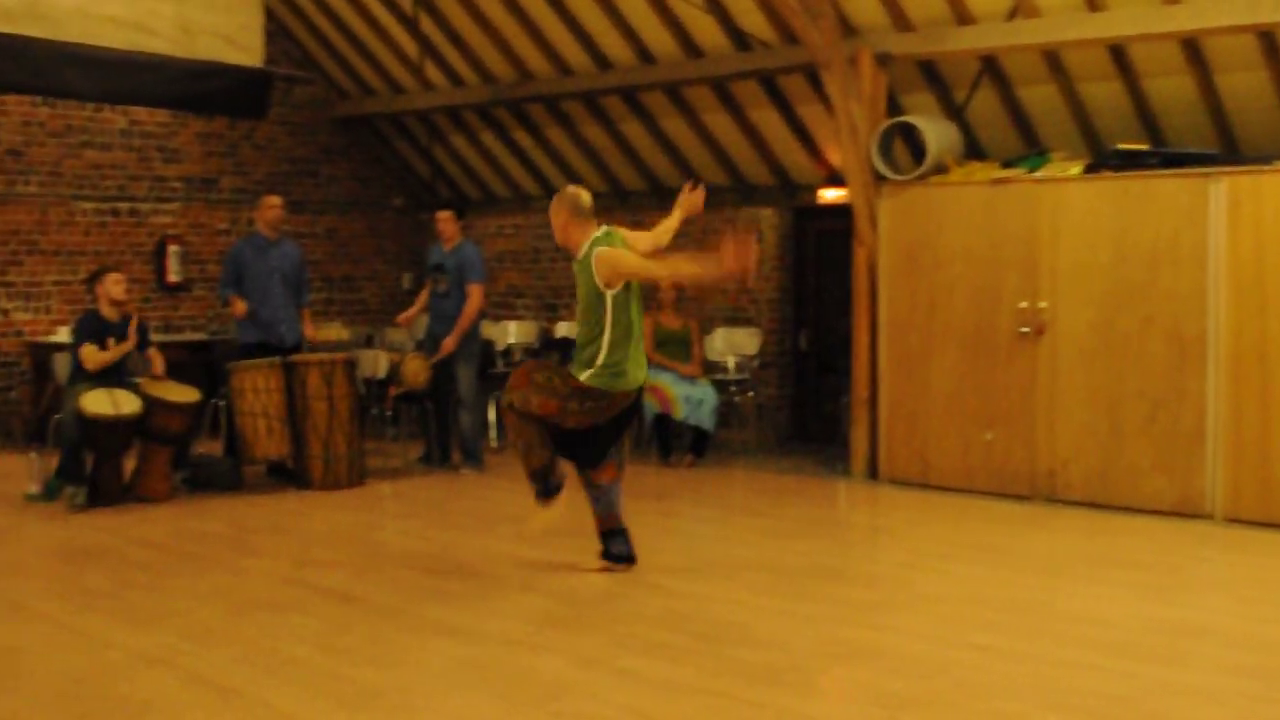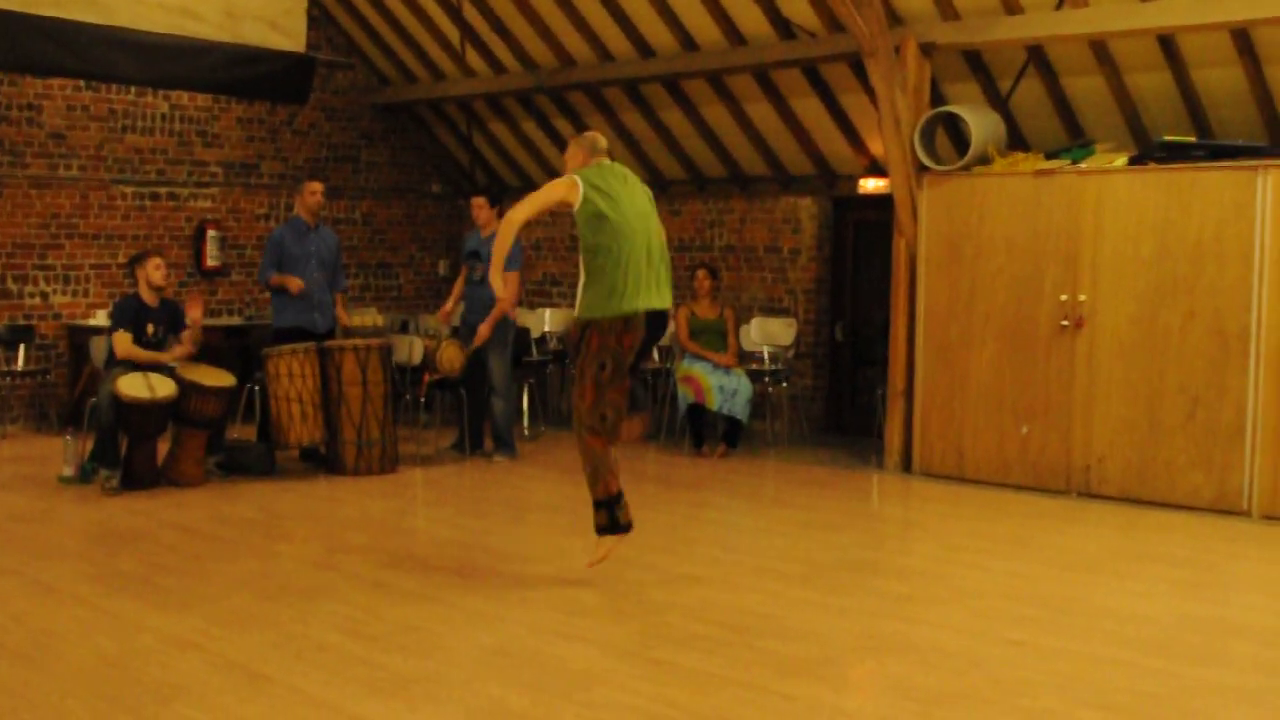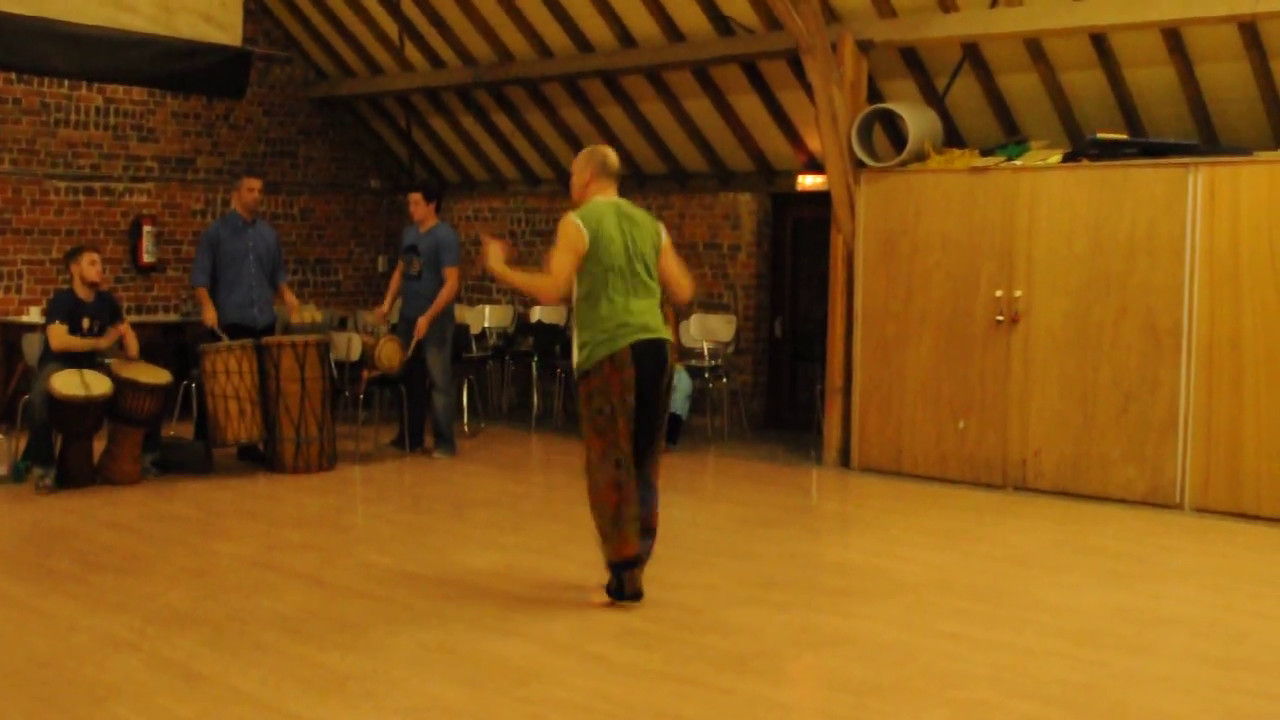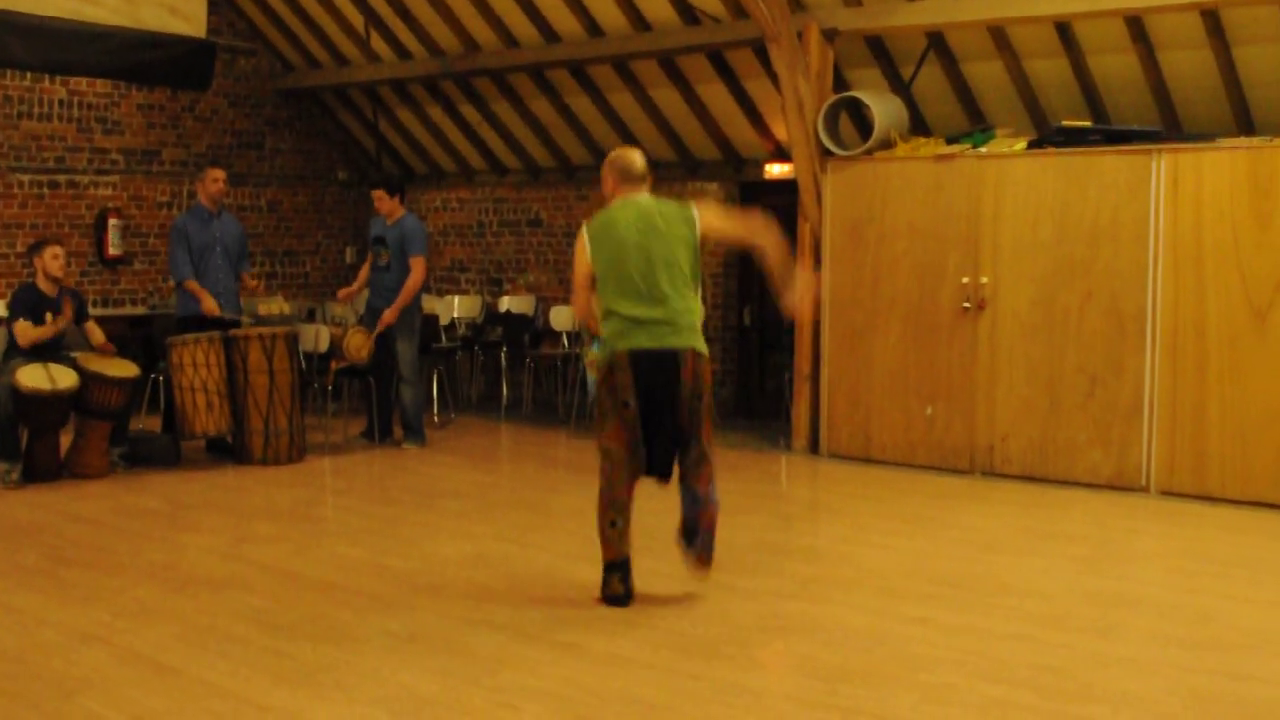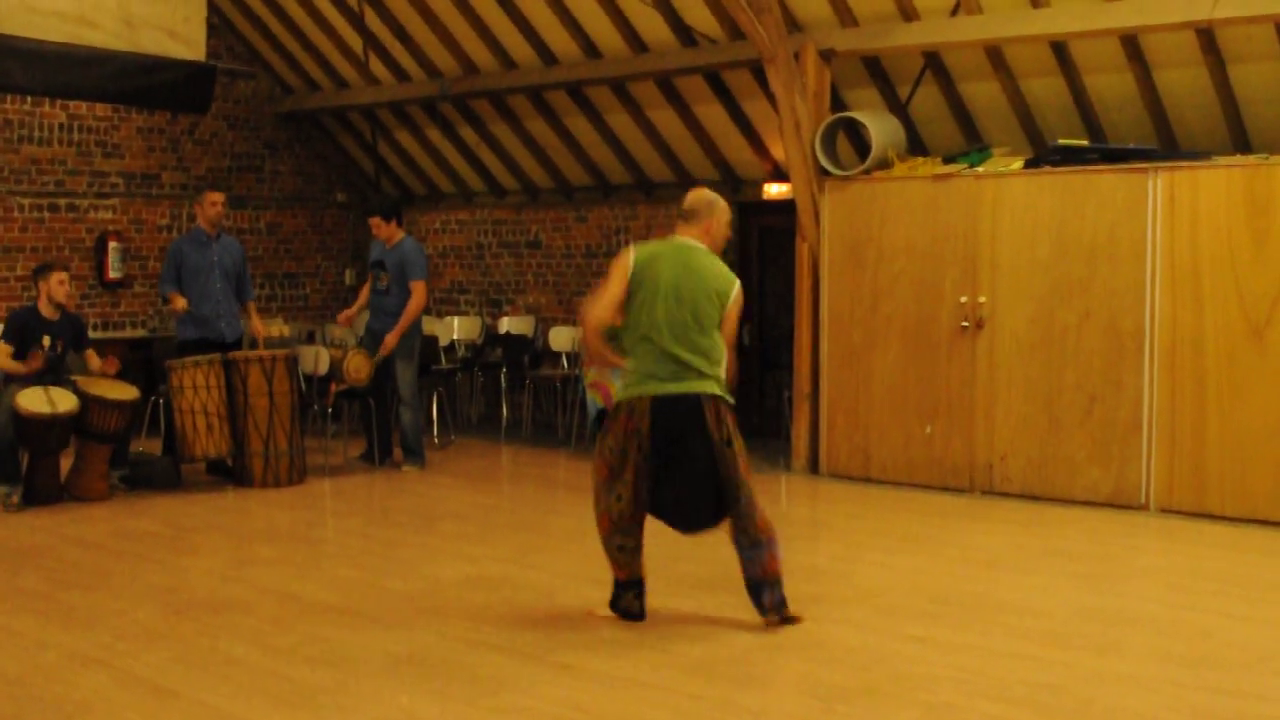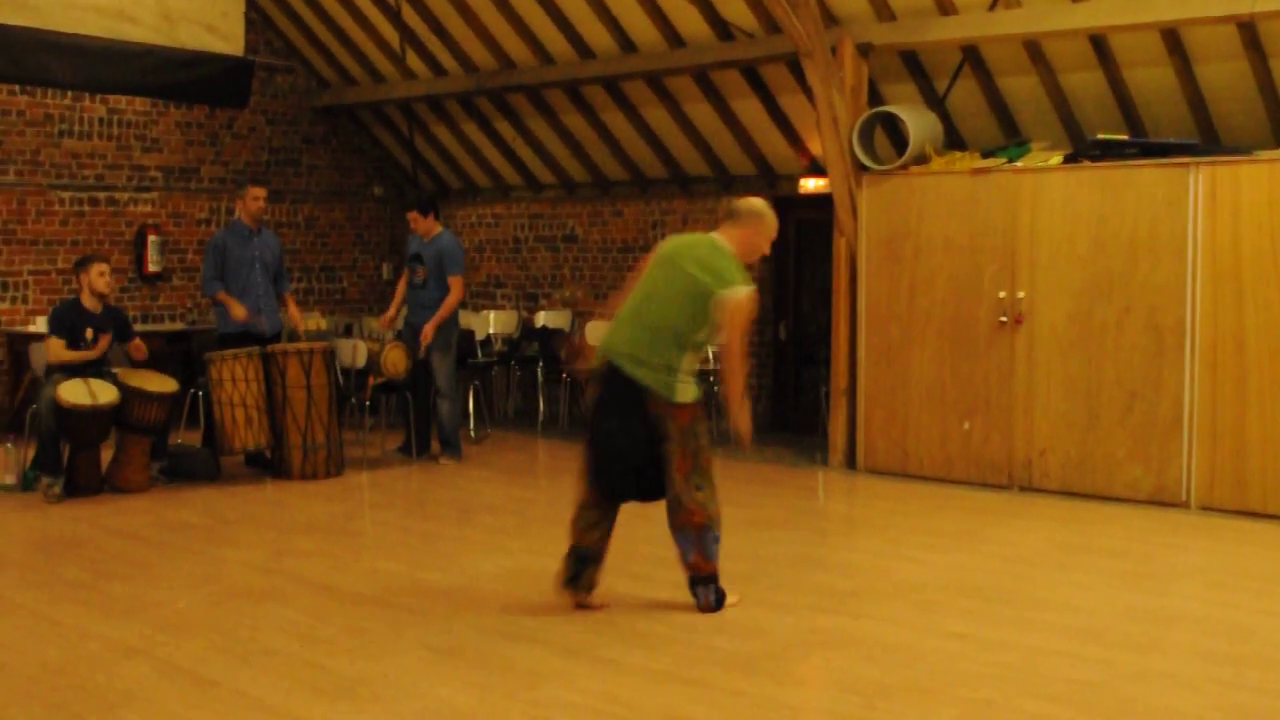
dt=0.7s
person 1, frame 1
left shoulder: (603, 257)
right shoulder: (610, 237)
left elbow: (662, 269)
right elbow: (657, 239)
left wrist: (720, 267)
right wrist: (681, 210)
left hip: (600, 384)
right hip: (624, 377)
left knee: (518, 398)
right knee: (599, 461)
left ankle: (548, 489)
right ankle: (617, 550)
person 1, frame 2
left shoulder: (574, 184)
right shoulder: (634, 182)
left elbow: (517, 215)
left wrist: (497, 270)
left hip: (616, 314)
right hip: (656, 309)
left knee: (595, 421)
right knee: (583, 340)
left ankle: (611, 524)
right ankle: (628, 415)
person 1, frame 3
left shoulder: (577, 222)
right shoulder: (649, 224)
left elbow: (551, 289)
right elbow: (682, 292)
left wrist: (499, 268)
left hip: (610, 355)
right hip: (655, 347)
left knee: (609, 470)
right knee: (639, 460)
left ankle: (624, 578)
right ankle: (640, 551)
person 1, frame 4
left shoulder: (594, 230)
right shoulder: (685, 215)
left elbow: (582, 307)
right elbow: (760, 232)
right wrist: (788, 280)
left hip: (624, 358)
right hip: (682, 354)
left knee: (619, 468)
right knee: (695, 454)
left ankle: (617, 579)
right ankle: (699, 544)
person 1, frame 5
left shoulder: (636, 258)
right shoulder: (725, 283)
left elbow: (593, 318)
right elbow: (725, 358)
left wrist: (605, 356)
left hip: (641, 403)
right hip: (703, 404)
left knee: (618, 500)
right knee: (740, 504)
left ankle: (629, 593)
right ankle: (771, 600)
person 1, frame 6
left shoulder: (677, 245)
right shoulder: (736, 289)
left elbow: (631, 293)
right elbow: (734, 367)
left wrist: (615, 331)
right wrist: (741, 413)
left hip: (613, 370)
right hip: (663, 388)
left knee: (605, 481)
right knee: (690, 487)
left ankle: (578, 573)
right ankle: (707, 587)
person 2, frame 1
left shoulder: (293, 251)
right shoulder: (241, 250)
right elbow: (226, 285)
left wrist: (305, 321)
right wrist: (236, 301)
left hip: (289, 338)
right hip: (254, 337)
left ankle: (278, 459)
right ankle: (232, 461)
person 2, frame 2
left shoulder: (331, 237)
right shoulder: (281, 235)
right elbow: (265, 273)
left wrist: (339, 308)
right wrist: (285, 281)
left hip: (323, 323)
right hip: (289, 323)
left ankle: (310, 445)
right ankle: (265, 446)
person 2, frame 3
left shoulder: (269, 233)
right shoulder: (216, 231)
left elbow: (277, 271)
right elbow: (201, 273)
left wrist: (285, 293)
right wrist: (207, 306)
left hip: (263, 320)
right hip: (228, 321)
left ankle: (249, 443)
right ankle: (202, 443)
person 2, frame 4
left shoulder: (234, 225)
right shoulder: (183, 224)
right elbow: (180, 267)
left wrist: (248, 280)
right wrist: (203, 296)
left hip: (228, 312)
right hip: (193, 314)
left ankle: (217, 435)
right ankle: (170, 437)
person 2, frame 5
left shoulder: (234, 246)
right shoulder: (181, 246)
left elbow: (244, 287)
right elbow: (166, 282)
left wrist: (253, 317)
right wrist: (175, 297)
left hip: (230, 334)
right hip: (194, 334)
left ankle: (217, 457)
right ankle: (171, 459)
person 2, frame 6
left shoulder: (272, 240)
right shoulder: (222, 240)
right elbow: (210, 282)
left wrist: (289, 306)
right wrist: (232, 305)
left hip: (268, 327)
right hip: (233, 330)
left ankle: (256, 449)
right ankle: (210, 451)
person 3, frame 1
left shoulder: (470, 254)
right shoulder: (434, 251)
left elbow: (476, 300)
left wrist: (455, 336)
right wrist: (413, 311)
left hip: (462, 337)
right hip: (435, 334)
left knee: (466, 397)
right knee: (436, 395)
left ankle: (472, 457)
right ankle: (438, 453)
person 3, frame 2
right shoulder: (470, 238)
left elbow: (512, 287)
left wrist: (489, 322)
right wrist: (451, 304)
left hip: (497, 324)
right hip: (469, 321)
left knee: (499, 385)
right knee: (468, 382)
left ankle: (504, 445)
right ankle: (470, 441)
person 3, frame 3
left shoulder: (445, 236)
right shoulder: (408, 232)
left elbow: (452, 284)
left wrist: (428, 317)
right wrist: (388, 302)
left hip: (435, 320)
right hip: (407, 317)
left knee: (439, 381)
right knee: (407, 379)
left ankle: (445, 442)
right ankle: (410, 437)
person 3, frame 4
left shoulder: (411, 227)
right shoulder: (376, 224)
left elbow: (418, 273)
left wrist: (395, 309)
right wrist: (354, 288)
left hip: (402, 312)
right hip: (374, 308)
left knee: (406, 373)
right knee: (376, 370)
left ankle: (414, 433)
right ankle: (379, 429)
person 3, frame 5
left shoulder: (411, 250)
right shoulder: (375, 247)
left elbow: (419, 297)
left wrist: (397, 332)
right wrist: (354, 310)
left hip: (402, 334)
right hip: (374, 331)
left knee: (406, 395)
right knee: (374, 392)
left ankle: (413, 455)
right ankle: (378, 451)
person 3, frame 6
left shoulder: (448, 244)
right shoulder: (413, 240)
left elbow: (456, 291)
left wrist: (433, 324)
right wrist: (394, 310)
left hip: (440, 327)
right hip: (412, 324)
left knee: (443, 387)
right knee: (413, 385)
left ankle: (450, 448)
right ankle: (416, 443)
person 4, frame 1
left shoulder: (132, 323)
right shoulder: (88, 321)
left elbow: (152, 353)
right elbow: (92, 363)
left wrist: (158, 366)
right wrist: (128, 345)
left hip: (119, 385)
right hip: (87, 384)
right knee: (72, 413)
right ankle: (74, 481)
person 4, frame 2
left shoulder: (170, 307)
right shoulder: (126, 306)
left elbow: (191, 344)
right elbow: (122, 350)
left wrist: (195, 324)
right wrist: (165, 356)
left hip: (156, 369)
right hip: (123, 369)
right knee: (107, 397)
left ankle: (208, 455)
right ankle: (107, 466)
person 4, frame 3
left shoulder: (107, 301)
right shoulder: (61, 300)
left elbow: (127, 334)
right elbow: (58, 342)
left wrist: (132, 353)
right wrist: (102, 343)
left hip: (92, 365)
right hip: (58, 365)
right knee: (40, 395)
left ankle: (146, 453)
right ankle: (42, 465)
person 4, frame 4
left shoulder: (72, 296)
right shoulder: (23, 295)
left elbow: (90, 328)
right elbow: (24, 339)
left wrist: (103, 345)
right wrist: (60, 324)
left hip: (57, 359)
right hip: (24, 360)
left ankle: (114, 446)
person 4, frame 5
left shoulder: (73, 322)
right shoulder: (20, 318)
left elbow: (88, 355)
left wrist: (102, 367)
right wrist: (26, 368)
left hip: (58, 383)
right hip: (22, 382)
person 4, frame 6
left shoulder: (115, 315)
right shoulder: (65, 311)
left elbow: (134, 347)
right elbow: (53, 356)
left wrist: (140, 352)
right wrist: (93, 353)
left hip: (99, 375)
right hip: (65, 376)
right knee: (47, 403)
right ankle: (50, 474)
